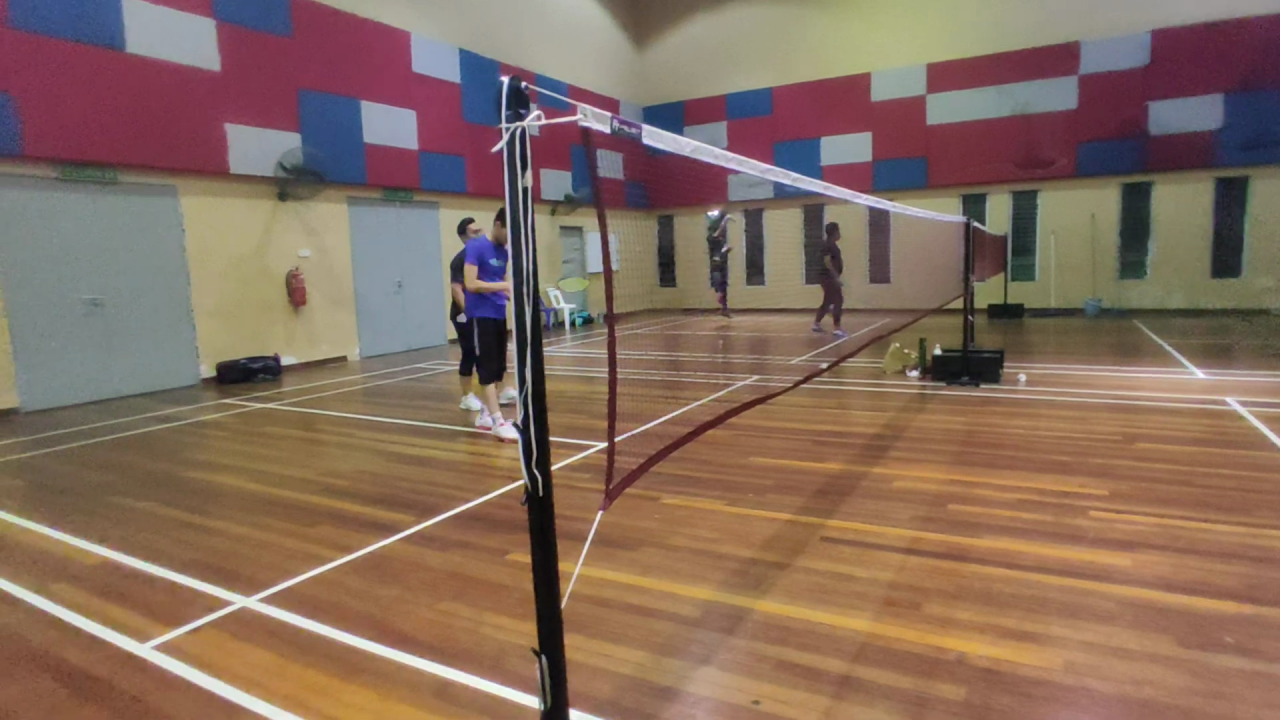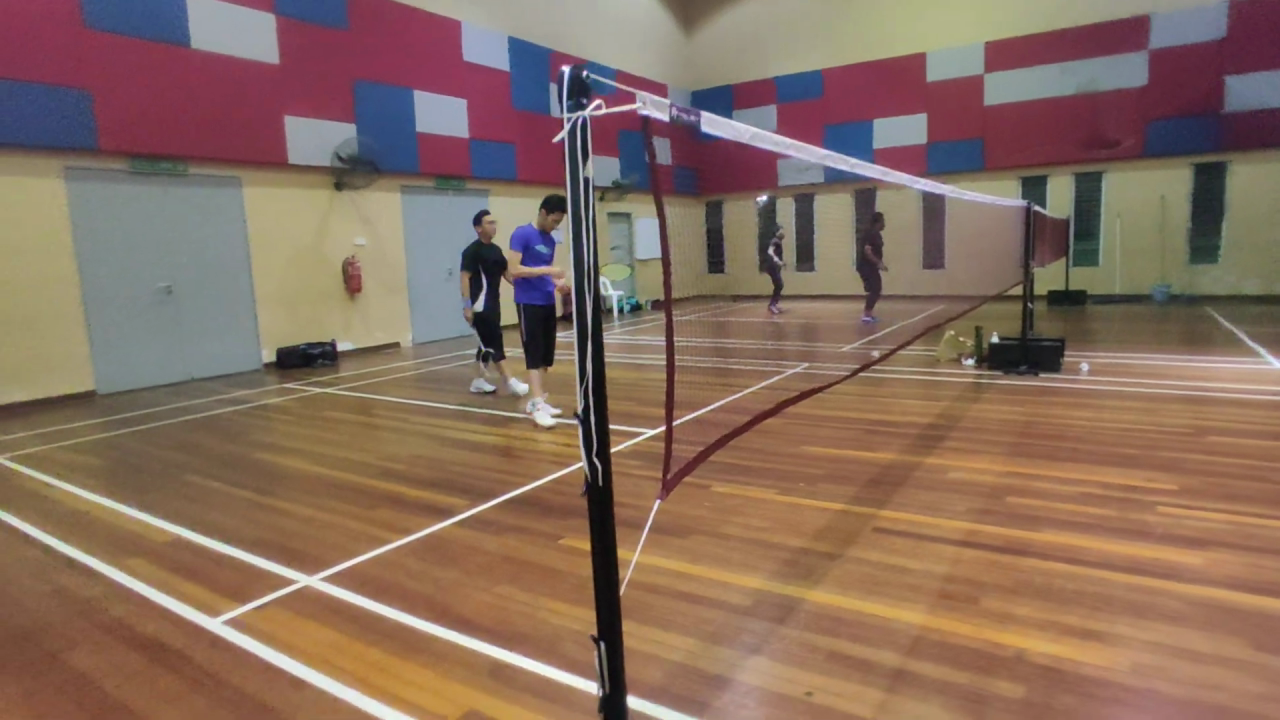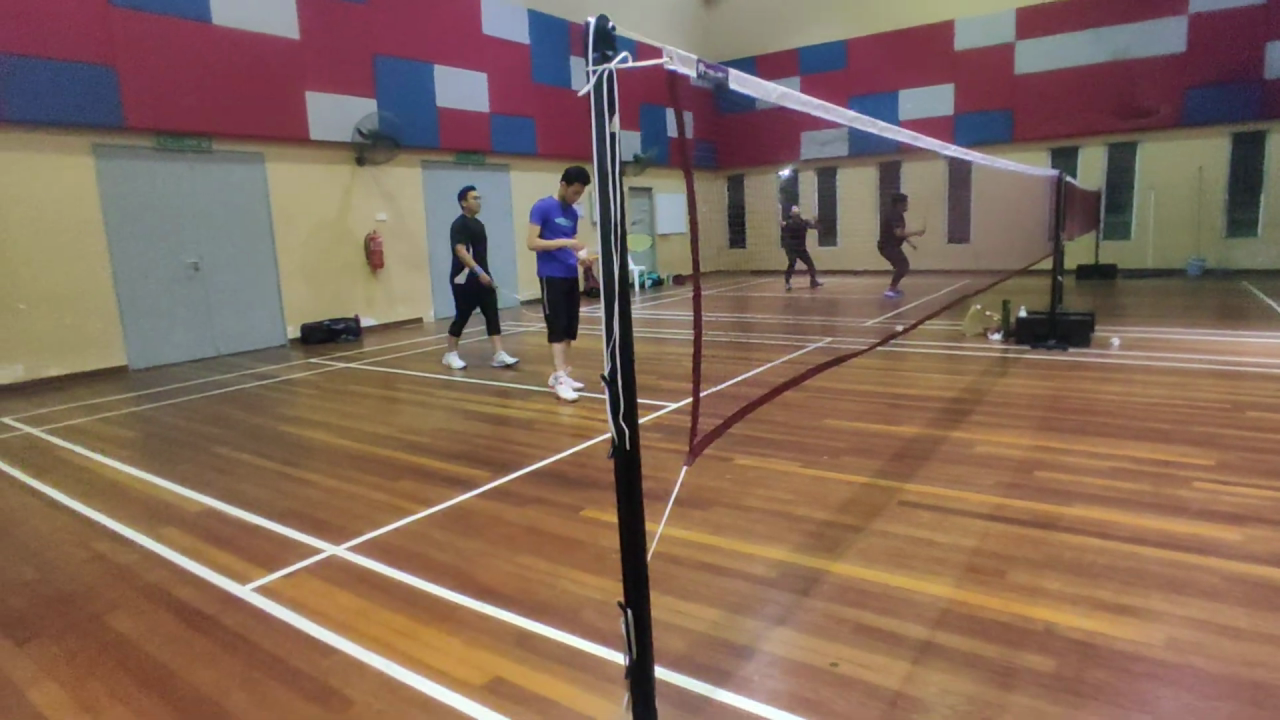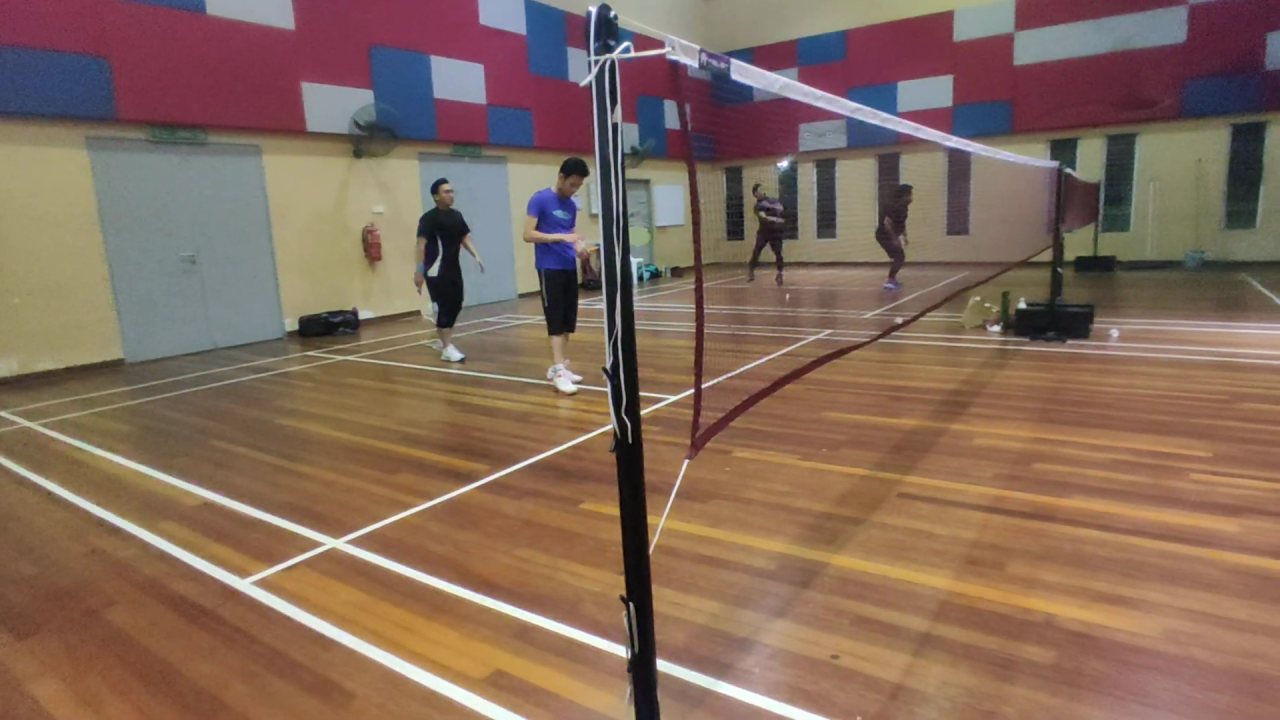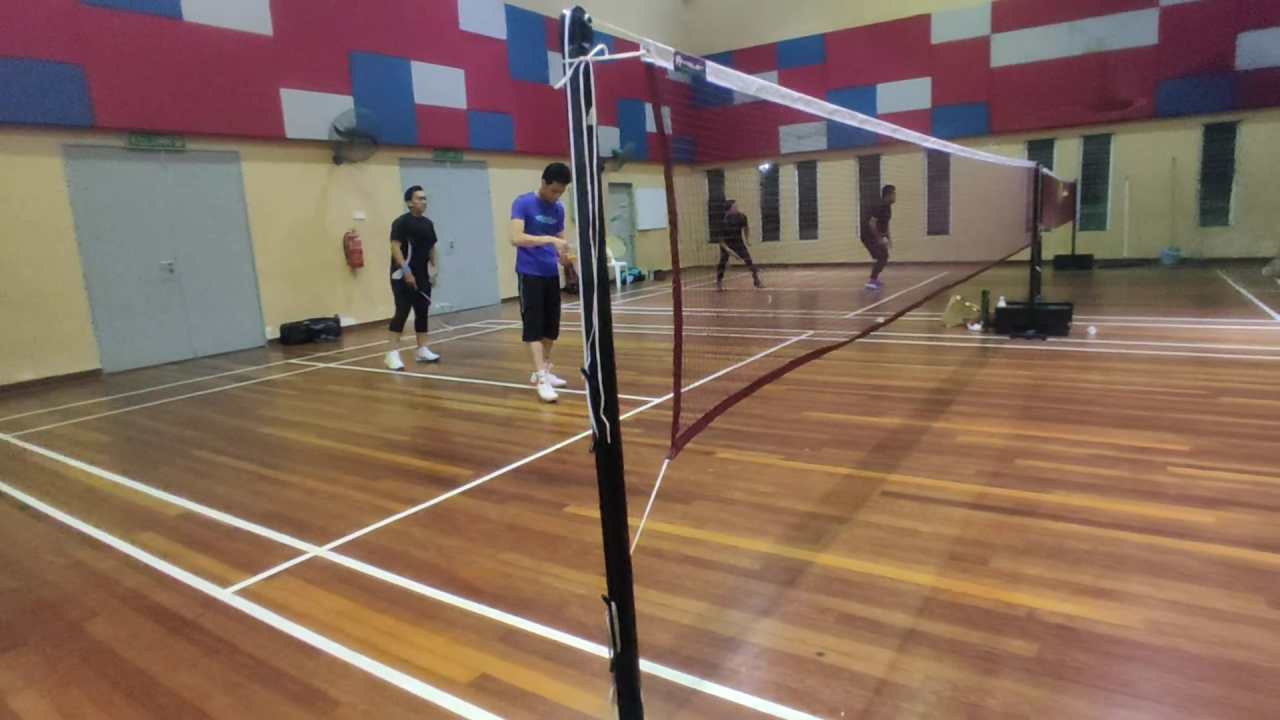
dt=0.5s
person 1, frame 1
left shoulder: (503, 252)
right shoulder: (475, 247)
right elbow: (470, 284)
left wrist: (512, 295)
right wrist: (505, 285)
left hip: (499, 316)
right hip: (481, 317)
left knee: (497, 370)
right knee: (487, 370)
left ankle: (485, 415)
right ankle: (498, 422)
person 1, frame 2
left shoulder: (551, 240)
right shoulder: (522, 234)
right elbow: (514, 270)
left wrist: (558, 283)
right wrist: (547, 269)
left hip: (548, 303)
right hip: (529, 304)
left knee: (546, 355)
right knee: (534, 354)
left ankle: (538, 400)
right ankle: (537, 405)
person 1, frame 3
left shoulder: (573, 213)
right shoulder: (542, 207)
right elbow: (532, 243)
left wrist: (580, 256)
right wrist: (564, 242)
left hip: (571, 276)
right hip: (552, 276)
left knee: (569, 329)
right knee: (557, 328)
left ankle: (562, 373)
right ankle: (560, 379)
person 1, frame 4
left shoulder: (571, 205)
right shoulder: (540, 199)
right elbow: (528, 234)
left wrist: (579, 248)
right wrist: (560, 236)
left hip: (569, 268)
right hip: (550, 269)
left knee: (568, 321)
right knee: (556, 321)
left ankle: (560, 366)
right ankle: (559, 373)
person 1, frame 5
left shoulder: (558, 209)
right shoulder: (523, 203)
right elbow: (516, 238)
left wrist: (562, 254)
right wrist: (549, 239)
left hip: (551, 274)
right hip: (530, 274)
left knee: (551, 328)
right knee: (534, 328)
left ankle: (543, 371)
right ankle: (541, 380)
person 2, frame 1
right shoulder: (460, 260)
right elbow: (456, 289)
right wrist: (468, 312)
right hip: (465, 316)
right knee: (469, 355)
right ankle: (467, 397)
person 2, frame 2
left shoulder: (496, 249)
right shoulder: (472, 251)
left elbow: (507, 273)
right elbow: (464, 278)
right wrist: (467, 305)
left hip: (492, 303)
right hip: (479, 305)
left knee: (488, 343)
right knee: (494, 341)
left ankle: (479, 381)
right ankle: (510, 382)
person 2, frame 3
left shoulder: (479, 224)
right shoulder: (459, 225)
right elbow: (460, 252)
right wrist: (479, 272)
left hip: (483, 278)
right hip: (464, 280)
left knee: (492, 315)
right knee: (462, 317)
left ankle: (499, 355)
right ankle: (450, 353)
person 2, frame 4
left shoulder: (456, 215)
right shoulder: (429, 218)
left elbow: (465, 237)
right elbow: (421, 244)
left wrist: (476, 256)
right wrist: (419, 271)
left hip: (454, 269)
right hip: (437, 271)
left knee: (456, 306)
right knee: (445, 308)
left ankle: (445, 342)
right ankle: (447, 348)
person 2, frame 5
left shoulder: (428, 223)
right shoulder: (402, 222)
left elbow: (431, 247)
right elbow: (395, 248)
left wrist: (433, 267)
right wrist: (406, 271)
left hip: (421, 275)
right hip: (403, 275)
left knee: (423, 312)
right knee: (402, 313)
left ankle: (422, 350)
right ankle: (392, 354)
